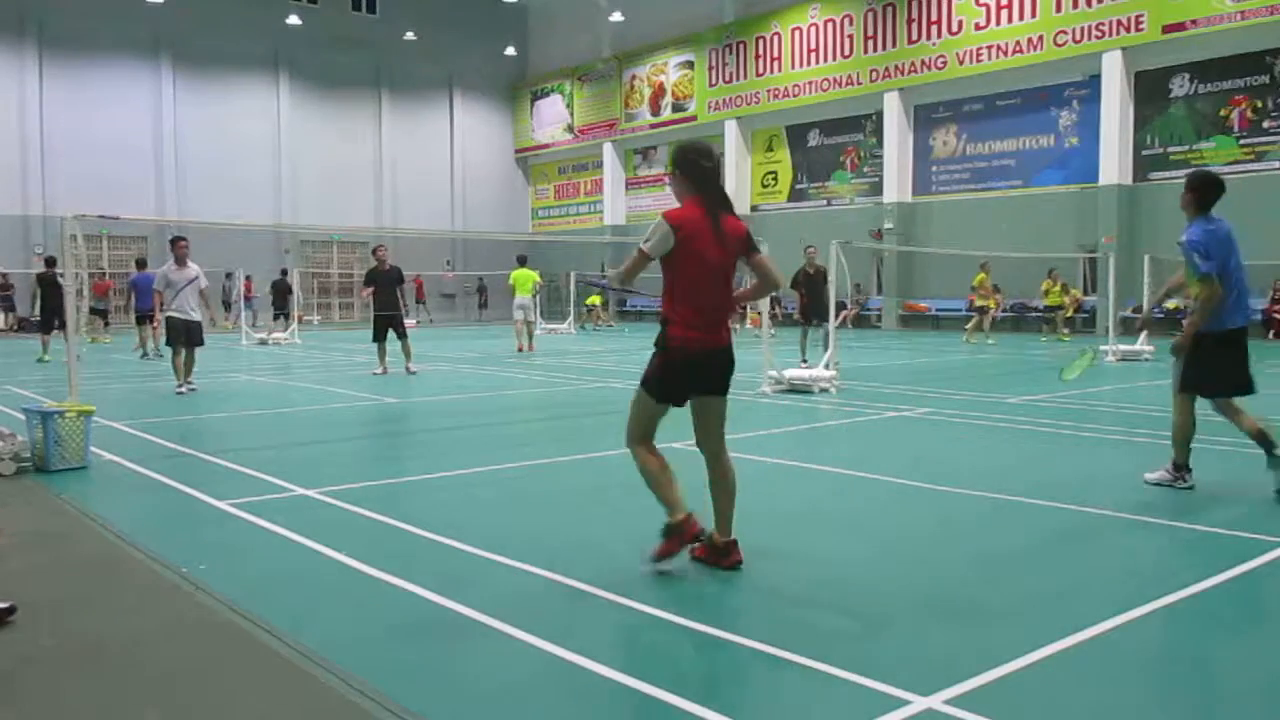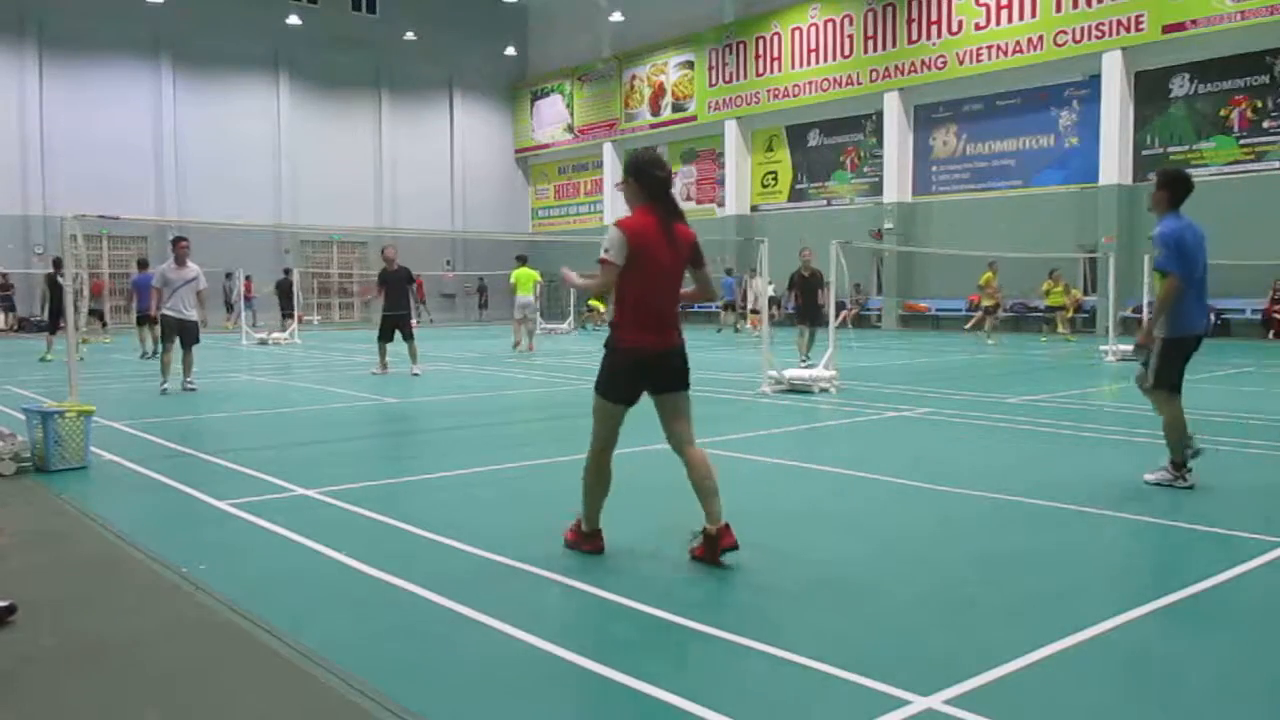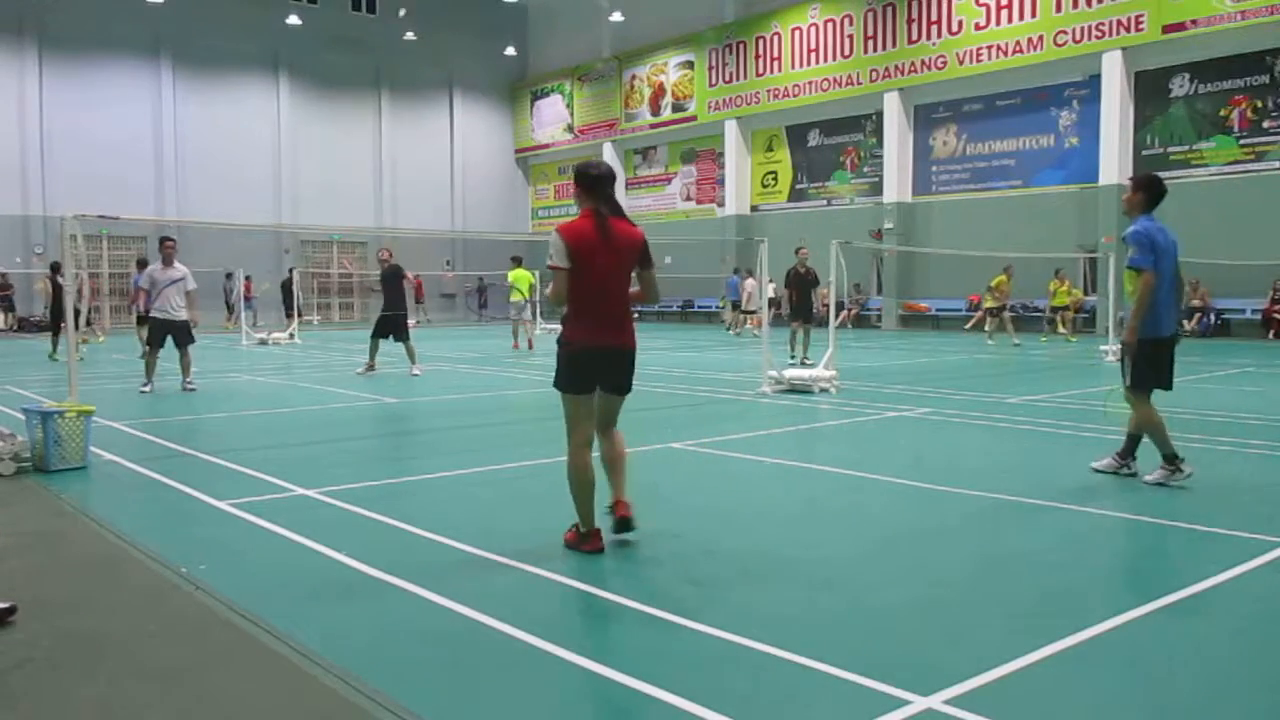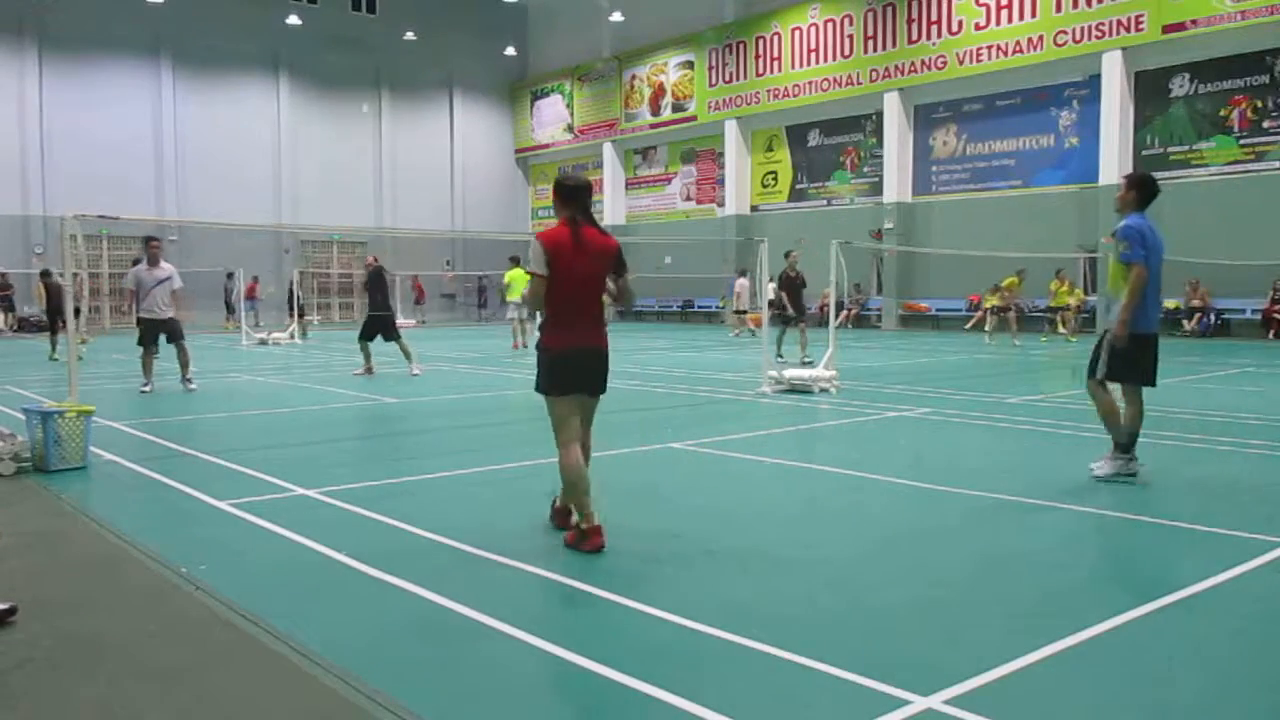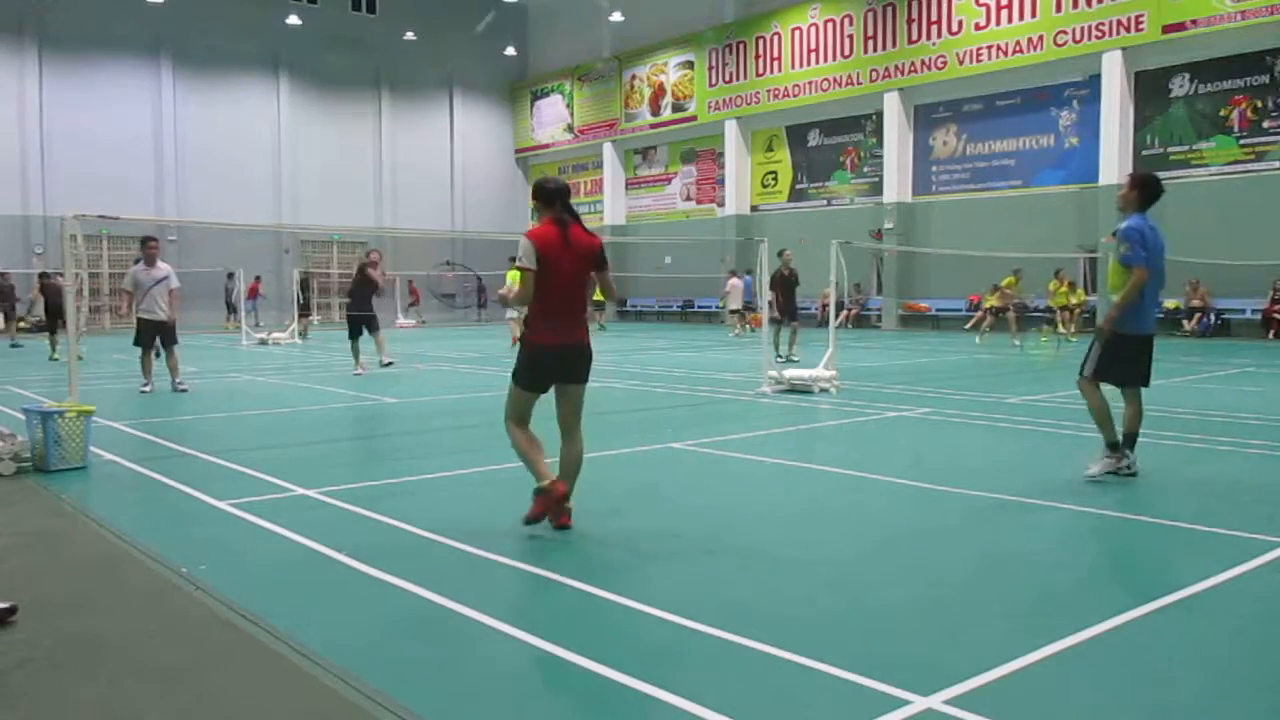
dt=0.3s
person 1, frame 1
left shoulder: (673, 221)
right shoulder: (735, 226)
left elbow: (626, 277)
right elbow: (771, 282)
left wrist: (616, 276)
left hip: (680, 348)
right hip: (719, 349)
left knee: (639, 439)
right knee: (713, 446)
left ankle: (680, 522)
right ankle: (723, 542)
person 1, frame 2
left shoulder: (623, 230)
right shoulder: (684, 233)
left elbow: (601, 290)
right elbow: (708, 292)
left wrist: (575, 279)
left hip: (628, 350)
right hip: (670, 349)
left knee: (602, 445)
right knee: (684, 441)
left ankle: (588, 531)
right ankle: (716, 528)
person 1, frame 3
left shoulder: (567, 234)
right shoulder: (634, 235)
left elbow: (558, 298)
right elbow: (651, 295)
left wrist: (548, 293)
left hip: (580, 346)
right hip: (622, 346)
left knee: (580, 441)
right knee: (608, 428)
left ankle: (587, 530)
right ankle: (621, 504)
person 1, frame 4
left shoulder: (545, 241)
right shoulder: (608, 243)
left elbow: (536, 300)
right elbow: (627, 299)
left wrist: (526, 296)
left hip: (557, 349)
right hip: (595, 348)
left knee: (568, 439)
right knee: (581, 433)
left ankle: (588, 525)
right ankle: (567, 506)
person 1, frame 5
left shoulder: (533, 239)
right shoulder: (591, 242)
left elbow: (526, 297)
right elbow: (611, 295)
left wrist: (507, 297)
left hip: (540, 345)
right hip: (577, 345)
left knee: (516, 421)
right knee: (571, 429)
left ankle: (549, 486)
right ankle: (561, 506)
person 2, frame 1
left shoulder: (1194, 239)
right shoulder: (1219, 227)
left elbow: (1212, 291)
left wrist: (1187, 334)
right wrist: (1156, 301)
left hip: (1211, 331)
right hip: (1233, 326)
left knee: (1183, 398)
right knee: (1223, 403)
left ankle: (1179, 470)
person 2, frame 2
left shoulder: (1166, 233)
right shoulder: (1192, 229)
left elbow: (1171, 283)
left wrist: (1148, 327)
left hip: (1173, 328)
right hip: (1193, 325)
left knee: (1166, 395)
right knee: (1147, 381)
left ankle: (1179, 470)
right ankle: (1183, 445)
person 2, frame 3
left shoulder: (1138, 232)
right shoulder: (1163, 233)
left elbow: (1147, 281)
right elbow: (1178, 282)
left wrist: (1131, 326)
right wrist: (1174, 318)
left hip: (1146, 329)
right hip: (1164, 328)
left knee: (1136, 397)
right knee: (1139, 396)
left ankle: (1173, 463)
right ankle: (1125, 458)
person 2, frame 4
left shoulder: (1128, 228)
right shoulder: (1149, 229)
left elbow: (1139, 273)
left wrist: (1121, 319)
left hip: (1129, 325)
right hip: (1147, 324)
left knee: (1097, 384)
right knee: (1132, 390)
left ankle: (1121, 451)
right ankle: (1126, 456)
person 2, frame 5
left shoulder: (1129, 228)
right shoulder: (1151, 230)
left elbow: (1140, 276)
left wrist: (1112, 313)
left hip: (1123, 325)
right hip: (1143, 325)
left knee: (1088, 381)
right knee: (1130, 390)
left ankle: (1114, 451)
right ankle: (1123, 457)
